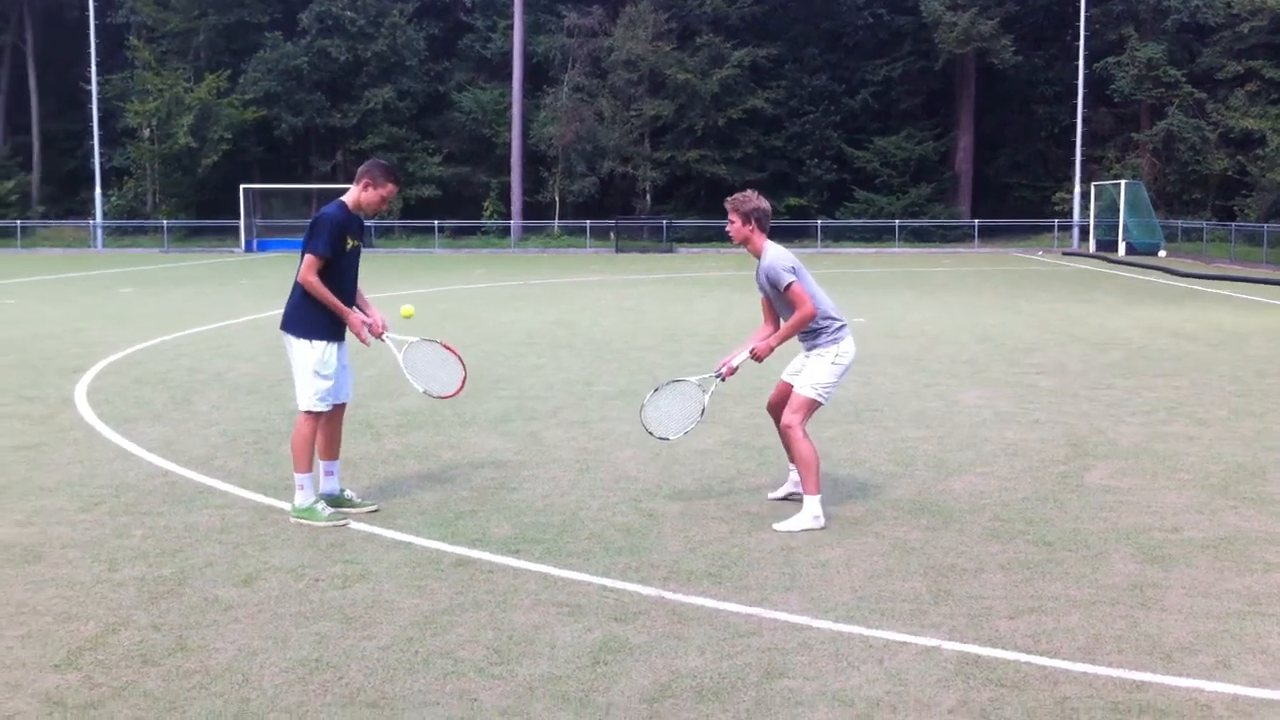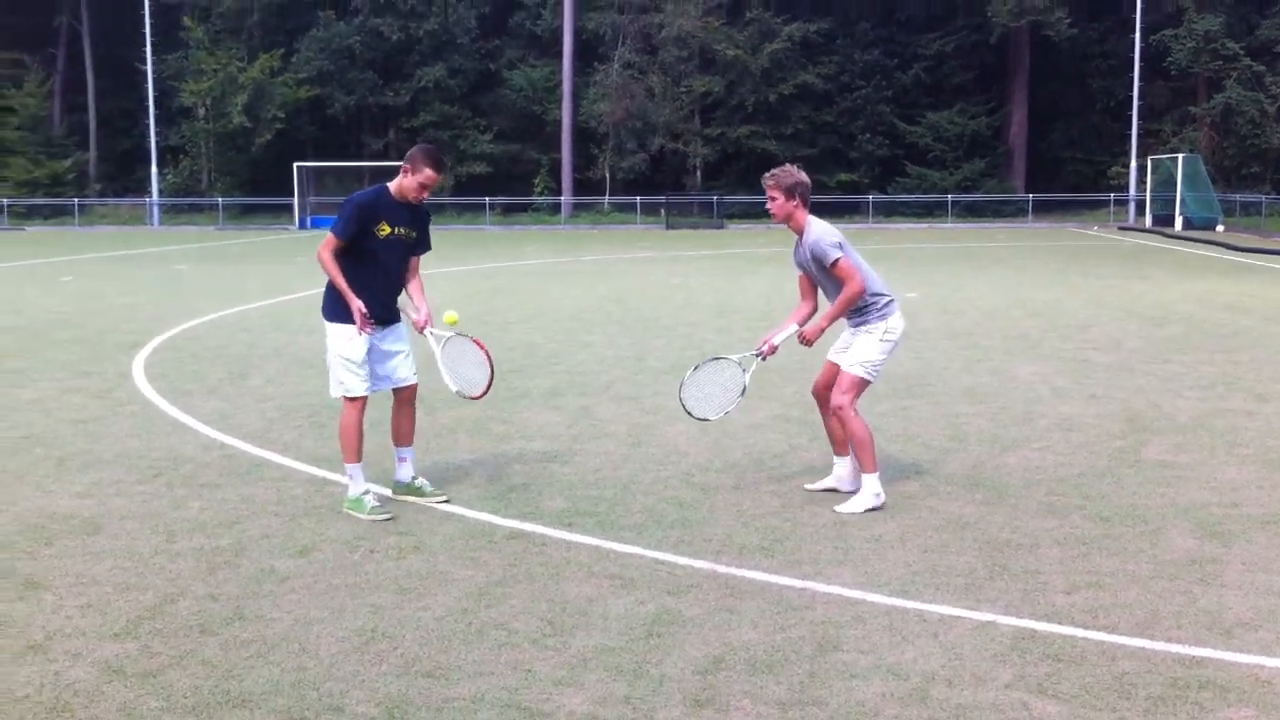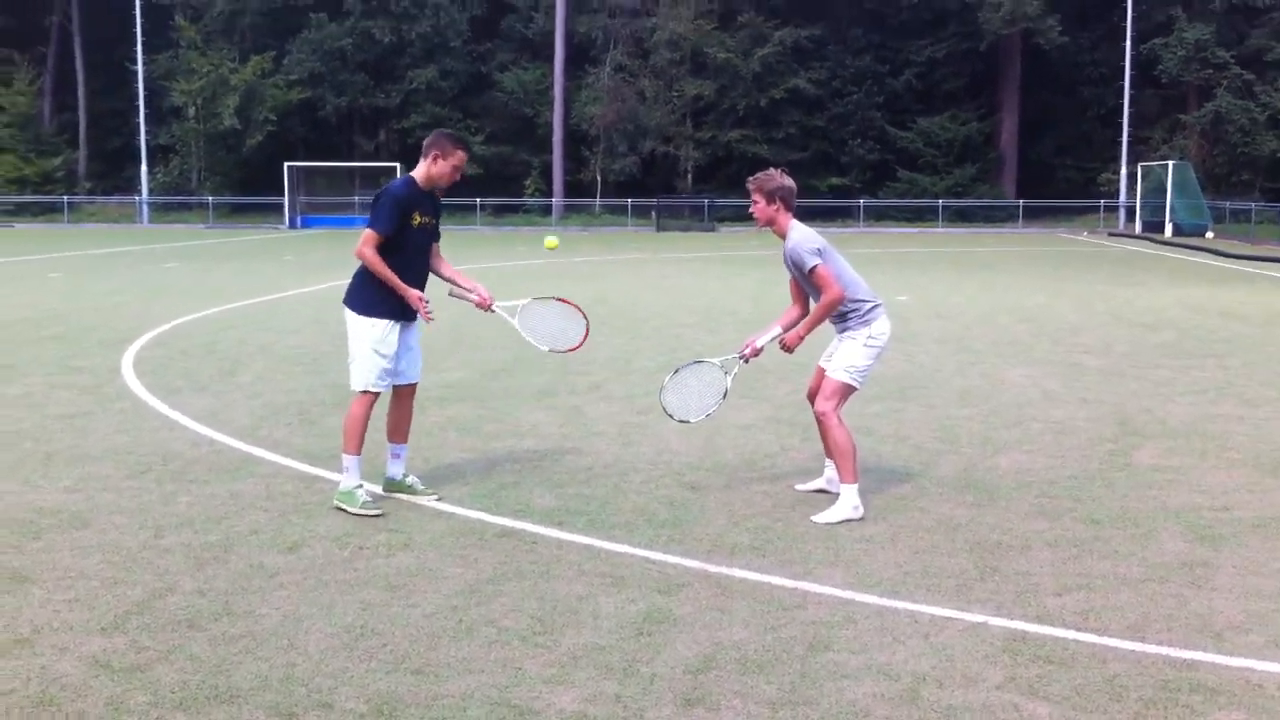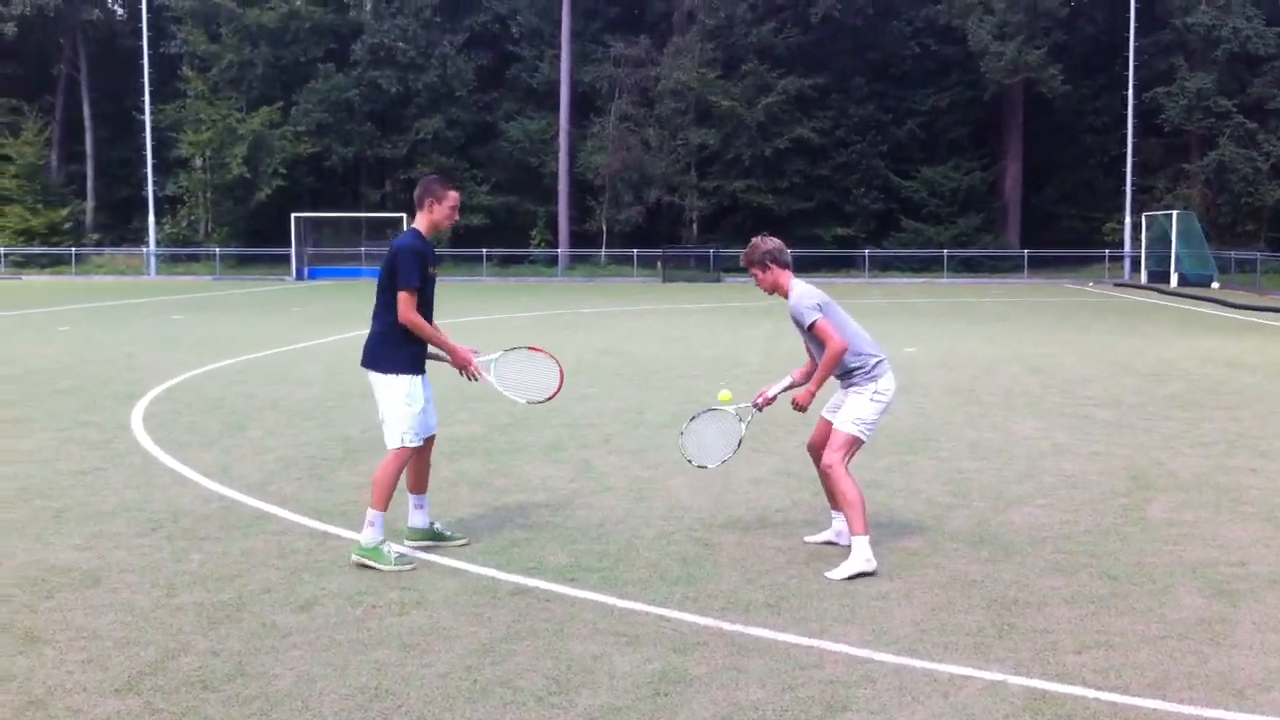
dt=1s
person 1, frame 1
left shoulder: (357, 224)
right shoulder: (330, 218)
right elbow: (307, 277)
left wrist: (370, 313)
right wrist: (348, 314)
left hip: (332, 332)
right hip: (310, 331)
left knee: (335, 409)
right knee: (313, 410)
left ankle: (331, 491)
right ankle: (303, 501)
person 1, frame 2
left shoulder: (419, 216)
right shoulder: (363, 203)
left elbow: (411, 272)
right elbow: (326, 252)
left wrist: (421, 307)
right wrist: (352, 299)
left hip: (389, 318)
right hip: (347, 316)
left knee: (407, 390)
right knee: (356, 398)
left ankle: (405, 477)
right ankle: (356, 491)
person 1, frame 3
left shoulder: (432, 202)
right shoulder: (396, 194)
left elbow: (433, 258)
right elbow: (364, 250)
left wrist: (474, 287)
right wrist: (406, 290)
left hip: (404, 313)
right hip: (372, 310)
left knee: (406, 388)
right knee: (368, 391)
left ankle: (396, 474)
right ankle: (349, 485)
person 1, frame 4
left shoulder: (424, 248)
right shoulder: (408, 248)
right elbow: (406, 316)
left wrist: (448, 350)
right wrist: (454, 351)
left hip: (410, 364)
right hip: (392, 364)
left knee: (424, 440)
right knee: (402, 447)
left ankle: (419, 525)
right ankle: (370, 540)
person 2, frame 1
left shoulder: (773, 261)
right shoulder: (763, 266)
left elbow: (807, 310)
right elbow: (770, 324)
left wrist: (771, 345)
right wrist: (737, 356)
left hip: (831, 345)
right hip: (816, 346)
left knee: (793, 421)
right knee: (776, 406)
left ankle: (812, 511)
right ankle: (799, 477)
person 2, frame 2
left shoulder: (819, 237)
right shoulder: (801, 247)
left elbow: (856, 286)
right elbow: (808, 303)
left wrist: (821, 326)
right wrist: (777, 336)
left hip: (878, 321)
right hip: (859, 323)
left knee: (841, 402)
right knee: (822, 391)
left ankle: (871, 489)
right ankle: (844, 473)
person 2, frame 3
left shoulder: (798, 243)
right shoulder: (792, 245)
left elbow: (834, 294)
right elbow: (800, 307)
left wrist: (800, 334)
right wrist: (761, 339)
left hip: (864, 326)
right hip: (853, 327)
left knee: (826, 408)
right knee: (816, 395)
left ankle: (850, 500)
right ankle: (833, 476)
person 2, frame 4
left shoulder: (799, 300)
right shoulder: (801, 299)
left elbow: (838, 346)
right elbow: (815, 364)
left wrist: (810, 390)
right wrist: (776, 390)
left hip: (870, 383)
right hip: (856, 382)
left knee: (833, 461)
right knee: (817, 448)
left ankle: (862, 553)
right ankle: (841, 527)
